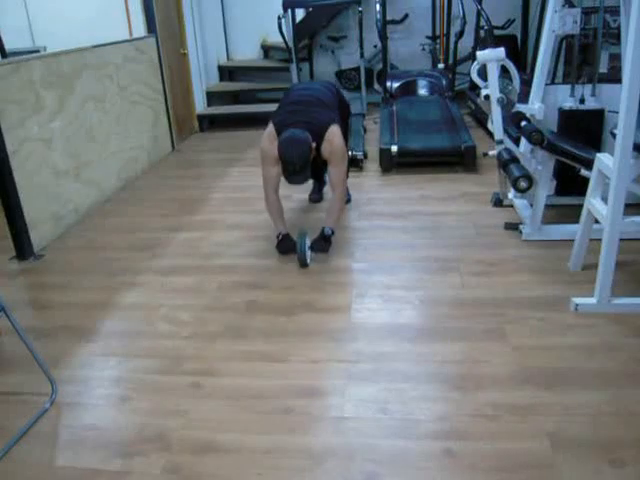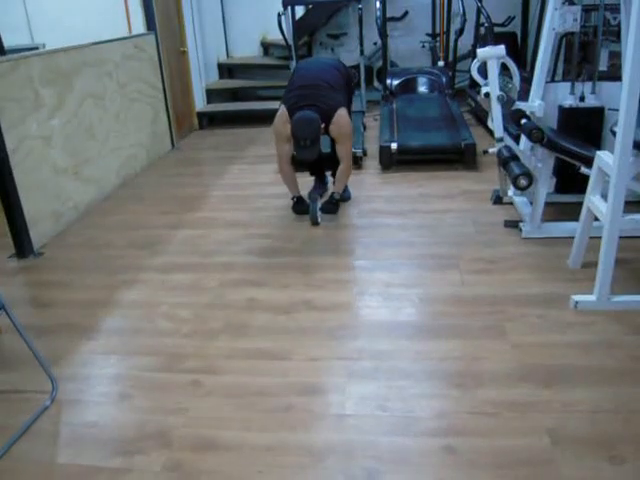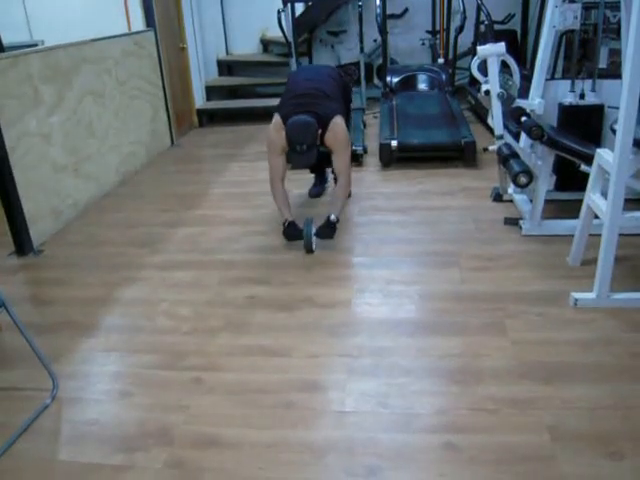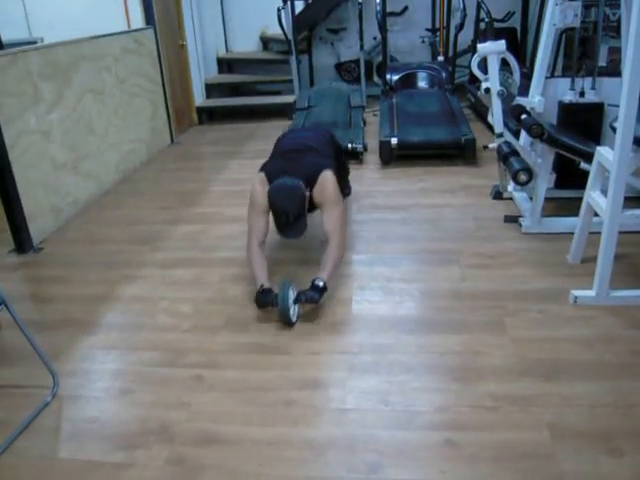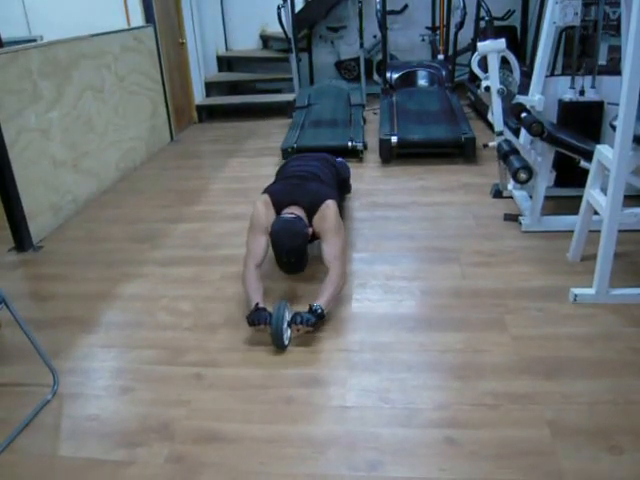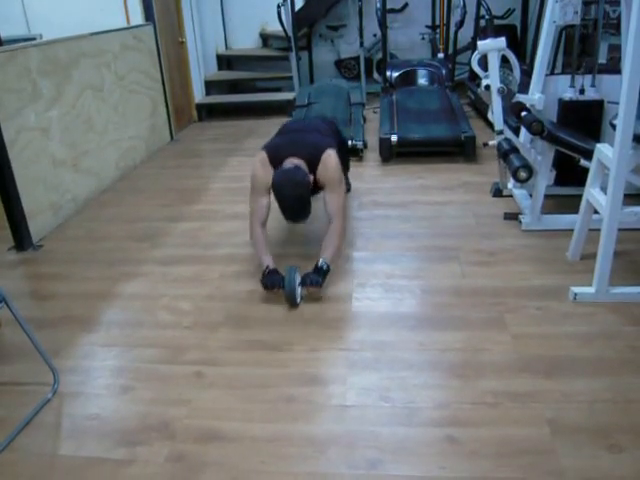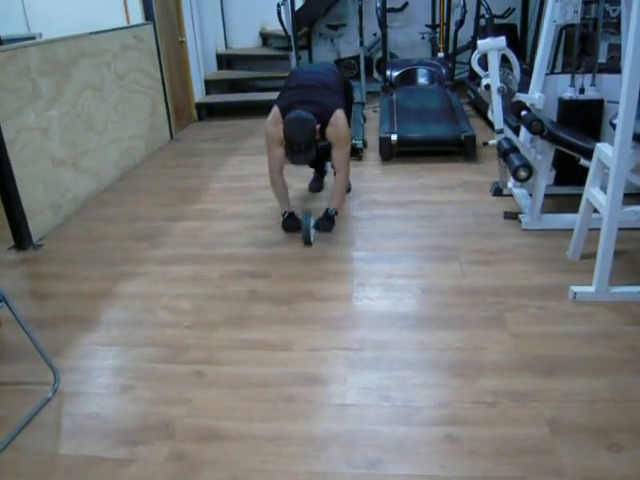
dt=0.5s
person 1, frame 1
left shoulder: (332, 138)
right shoulder: (270, 140)
left elbow: (338, 190)
right elbow: (270, 192)
left wrist: (326, 233)
right wrist: (282, 235)
left hip: (332, 94)
left knee: (339, 161)
right ankle: (318, 180)
person 1, frame 2
left shoulder: (339, 120)
right shoulder: (282, 121)
left elbow: (346, 161)
right elbow: (284, 163)
left wrist: (335, 197)
right wrist: (297, 198)
left knee: (340, 141)
right knee: (306, 152)
left ankle: (338, 180)
right ankle: (319, 178)
person 1, frame 3
left shoulder: (335, 127)
right shoulder: (277, 129)
left elbow: (344, 178)
right elbow: (276, 180)
left wrist: (332, 220)
right wrist: (288, 222)
left hip: (334, 79)
right ankle: (319, 175)
person 1, frame 4
left shoulder: (325, 182)
right shoulder: (261, 186)
left elbow: (336, 240)
right elbow: (255, 243)
left wrist: (319, 285)
right wrist: (263, 288)
left hip: (325, 138)
left ankle: (342, 183)
person 1, frame 5
left shoulder: (326, 211)
right shoulder: (264, 208)
left elbow: (337, 269)
right elbow: (251, 265)
left wrist: (316, 310)
right wrist: (257, 307)
left hip: (329, 166)
right hip: (291, 167)
left ankle: (342, 165)
person 1, frame 6
left shoulder: (328, 162)
right shoulder: (263, 167)
left elbow: (337, 222)
right elbow: (257, 225)
left wrist: (322, 268)
right wrist: (269, 269)
left hip: (329, 129)
left ankle: (342, 177)
person 1, frame 7
left shoulder: (336, 121)
right shoulder: (275, 122)
left elbow: (342, 171)
right elbow: (276, 173)
left wrist: (330, 213)
right wrist: (287, 213)
left hip: (336, 77)
left knee: (341, 145)
right knee: (295, 153)
right ankle: (319, 170)
